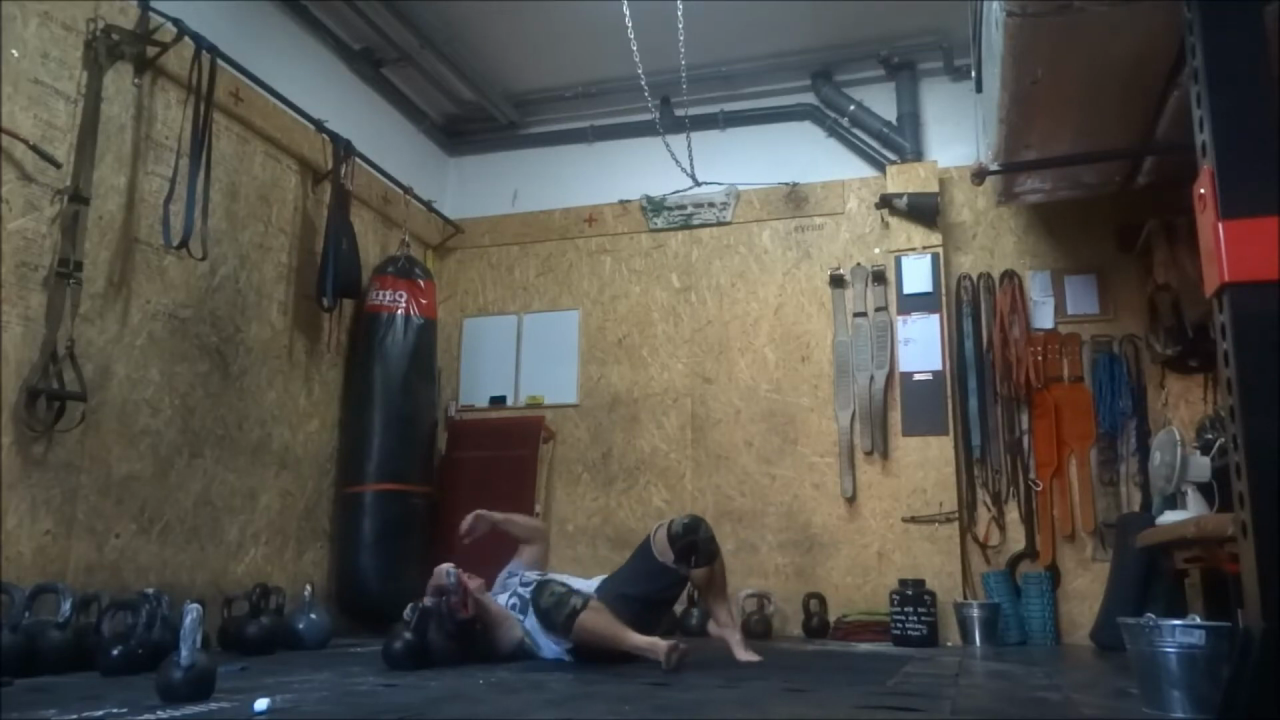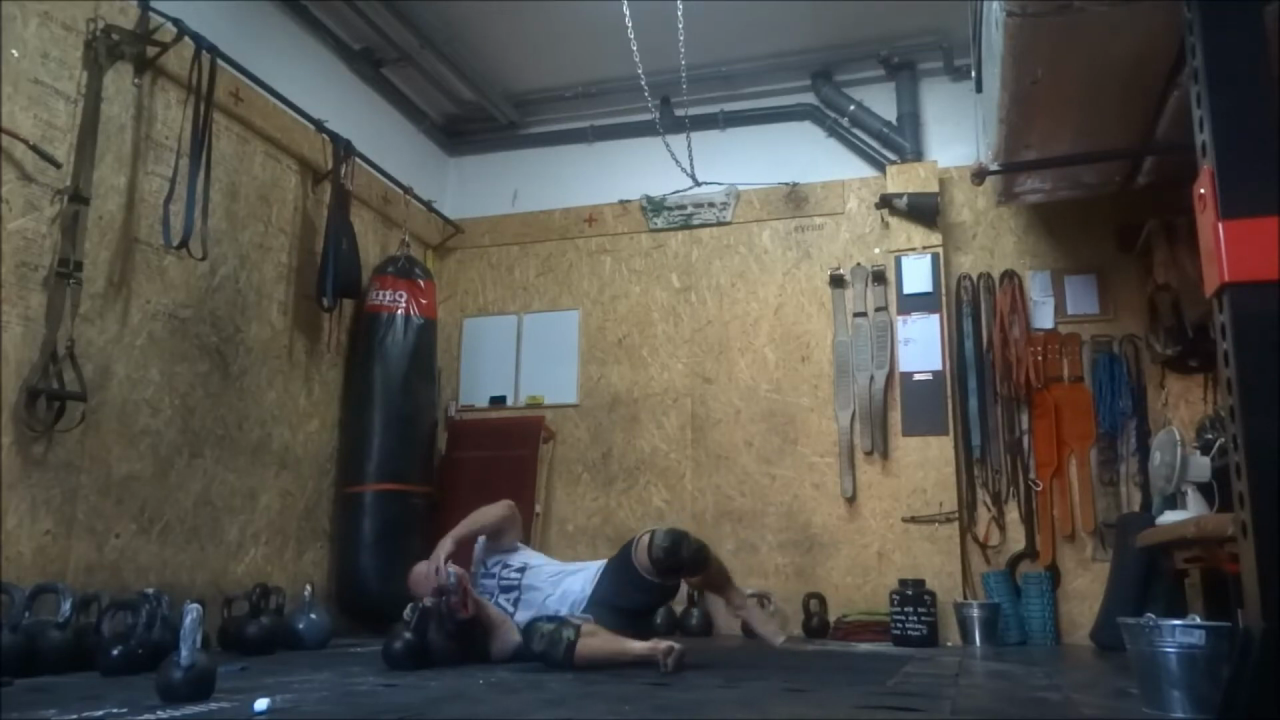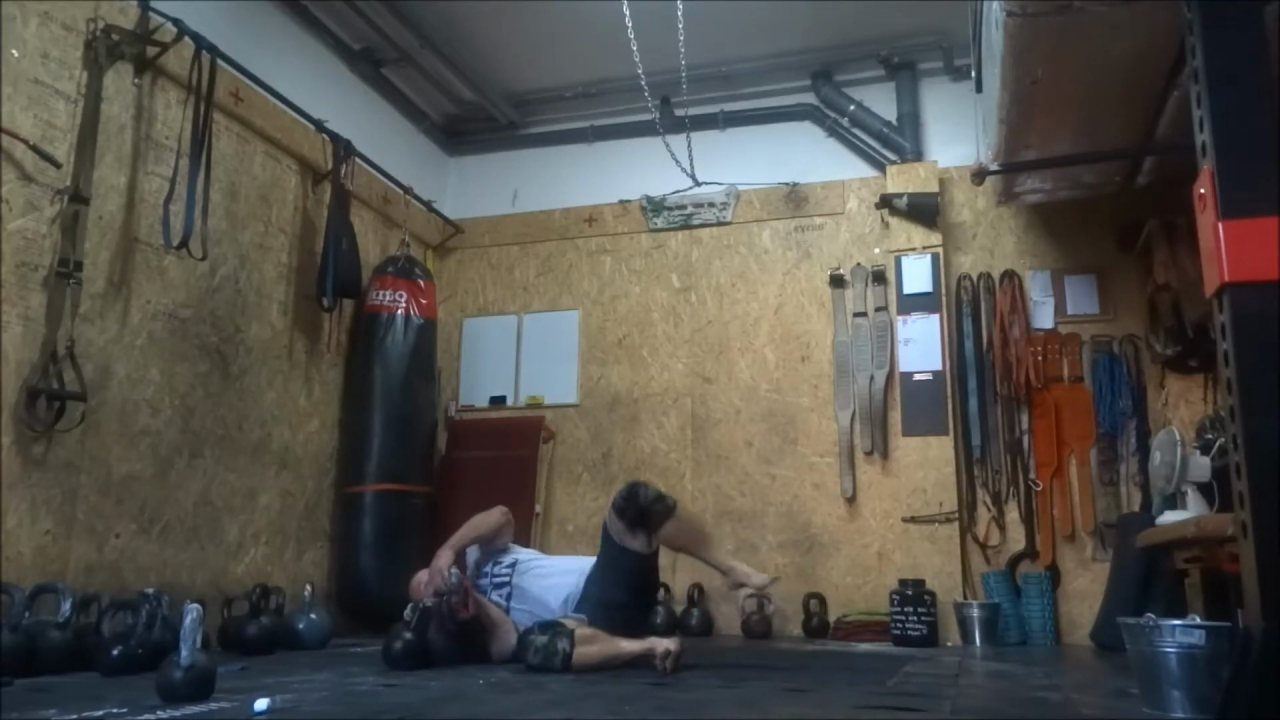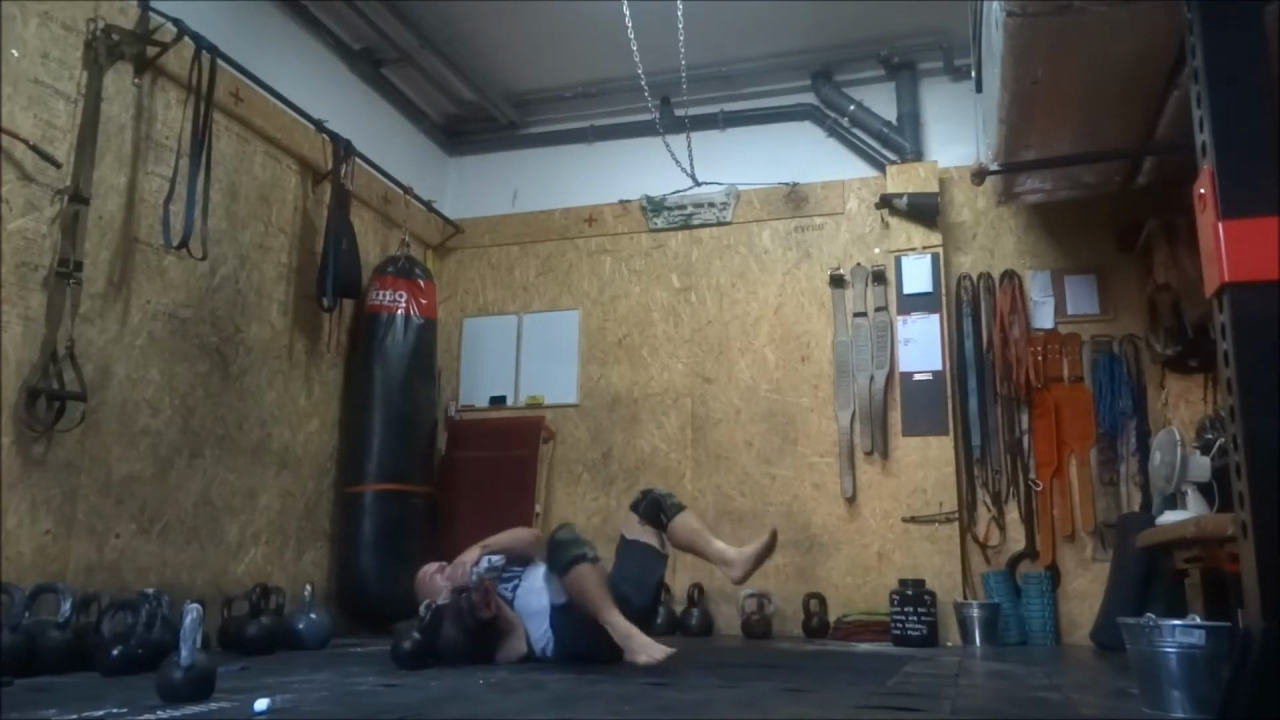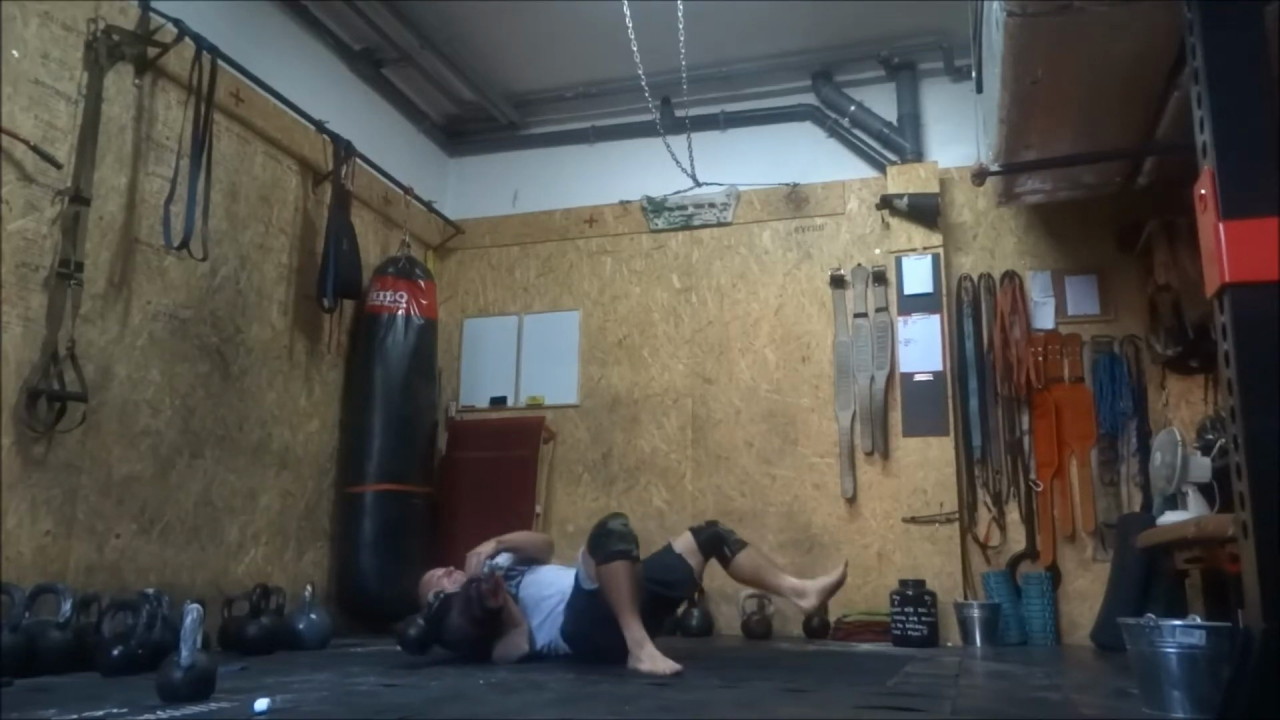
dt=0.3s
person 1, frame 1
left shoulder: (509, 581)
right shoulder: (486, 616)
left elbow: (537, 534)
right elbow: (510, 637)
left wrist: (491, 519)
right wrist: (464, 596)
left hip: (615, 601)
right hip: (596, 638)
left knee: (688, 532)
right knee: (549, 594)
left ankle: (725, 626)
right ankle: (649, 646)
person 1, frame 2
left shoulder: (490, 553)
right shoulder: (473, 613)
left elbow: (507, 510)
right elbow: (509, 645)
left wrist: (450, 538)
right wrist: (469, 603)
left hip: (608, 582)
right hip: (591, 622)
left knee: (668, 546)
right knee: (540, 636)
left ankle: (738, 602)
right ankle: (649, 648)
person 1, frame 3
left shoulder: (479, 558)
right shoulder: (466, 608)
left elbow: (501, 516)
right elbow: (506, 648)
left wrist: (447, 548)
right wrist: (470, 602)
left hip: (603, 579)
right hip: (588, 618)
left knee: (635, 499)
right knee: (536, 645)
left ankle: (730, 569)
right ankle: (647, 647)
person 1, frame 4
left shoulder: (488, 563)
right shoulder: (458, 614)
left elbow: (532, 540)
right elbow: (516, 648)
left wrist: (479, 549)
right wrist: (483, 598)
left hip: (617, 601)
right hip: (584, 633)
left knee: (650, 504)
right knee: (565, 540)
left ankle: (731, 560)
right ankle: (627, 637)
person 1, frame 5
left shoulder: (495, 567)
left elbow: (543, 544)
right elbow: (516, 645)
left wrist: (494, 543)
right wrist: (494, 595)
left hip: (632, 604)
right hip: (590, 627)
left knee: (709, 535)
right knee: (611, 529)
left ankle: (799, 591)
right ankle: (641, 649)
